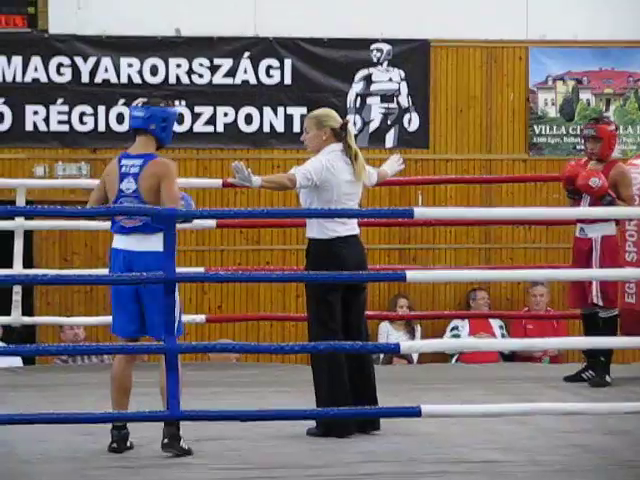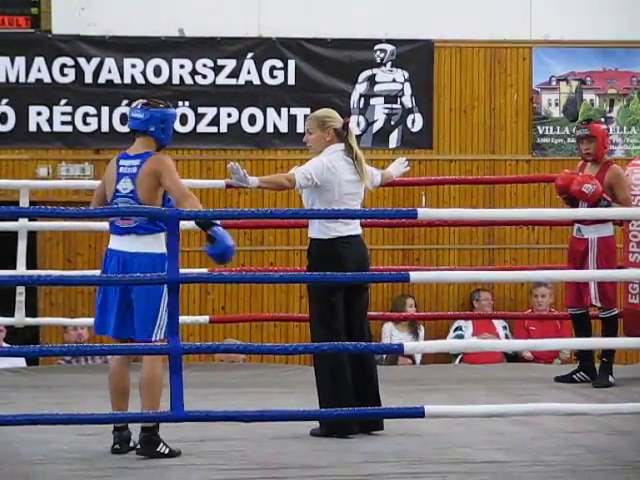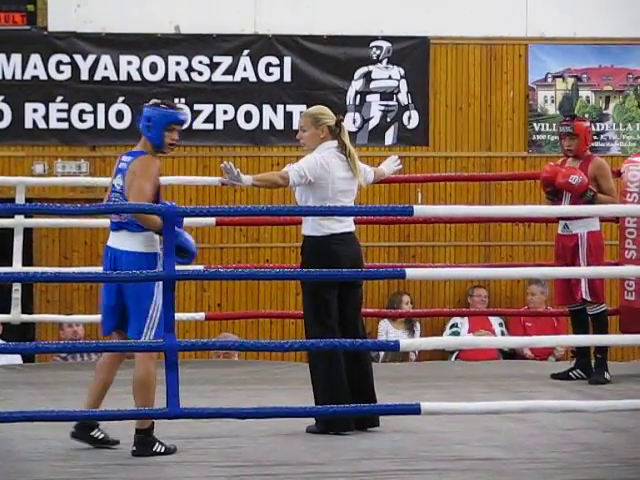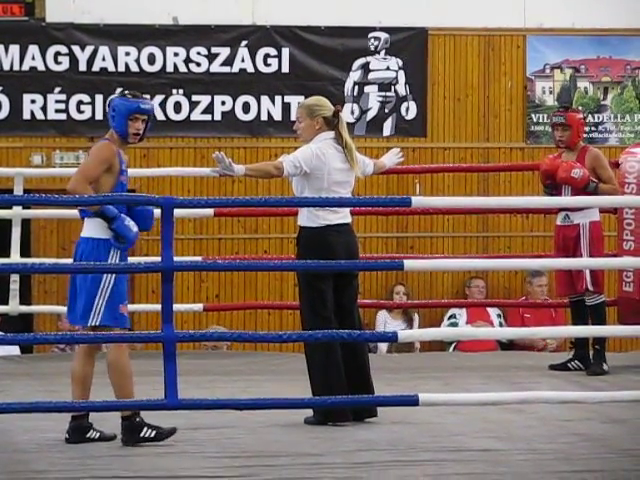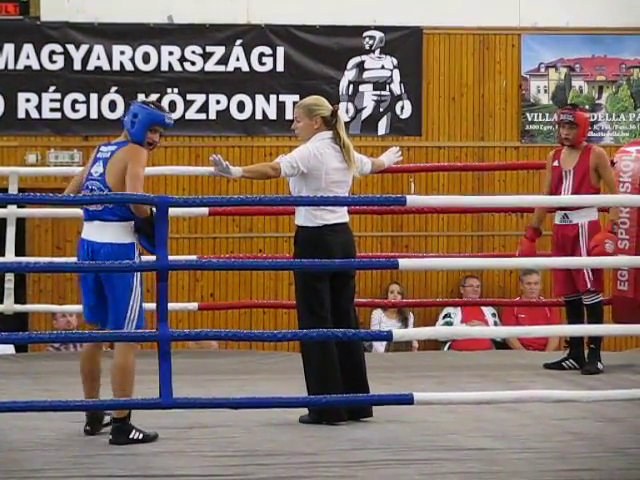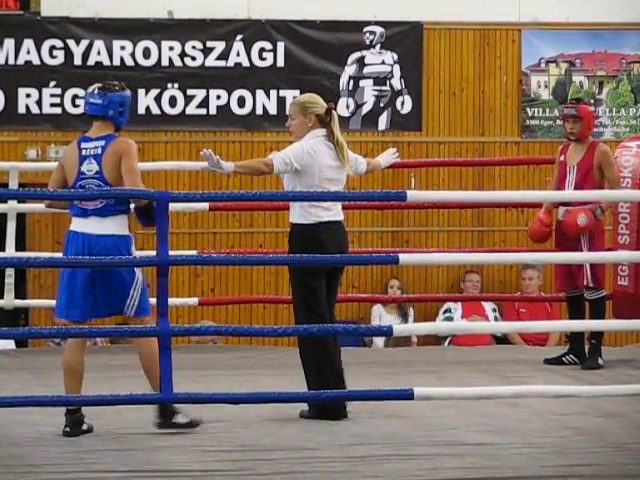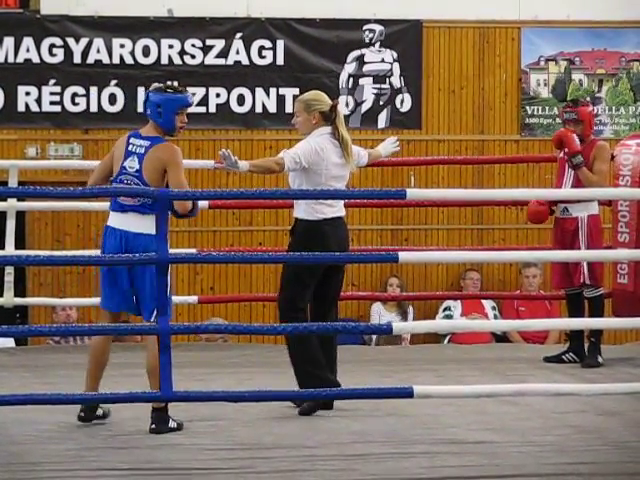
dt=0.7s
person 1, frame 1
left shoulder: (114, 166)
right shoulder: (163, 166)
left elbow: (92, 209)
right elbow: (176, 212)
right wrist: (179, 207)
left hip: (122, 256)
right hip: (155, 258)
left knee: (126, 347)
left ankle: (119, 432)
right ankle: (171, 431)
person 1, frame 2
left shoulder: (115, 164)
right shoulder: (159, 162)
left elbow: (94, 209)
right elbow: (182, 197)
right wrist: (212, 228)
left hip: (117, 256)
right hip: (150, 260)
right knee: (154, 350)
left ankle: (120, 433)
right ankle: (149, 436)
person 1, frame 3
left shoulder: (124, 160)
right shoulder: (149, 163)
right elbow: (139, 209)
right wrist: (172, 233)
left hip: (115, 253)
right hip: (141, 258)
left knee: (118, 345)
right knee: (147, 349)
left ankle: (86, 423)
right ankle: (144, 437)
person 1, frame 4
left shoulder: (115, 154)
right shoulder: (106, 148)
right elbow: (75, 186)
left wrist: (127, 209)
right wrist: (112, 214)
left hip: (94, 244)
right hip: (104, 247)
left knee: (89, 339)
right knee: (115, 334)
left ankle: (79, 424)
right ankle: (131, 423)
person 1, frame 5
left shoulder: (99, 152)
right shoulder: (135, 153)
left elbow: (69, 196)
right elbow: (135, 197)
right wrist: (150, 224)
left hip: (88, 245)
right hip: (119, 248)
left knee: (97, 331)
right knee: (126, 337)
left ankle: (94, 415)
right ankle: (121, 425)
person 1, frame 6
left shoulder: (71, 150)
right shoulder: (123, 146)
left elbow: (51, 199)
right elbow: (136, 192)
right wrist: (150, 208)
left hip: (78, 240)
right hip: (114, 242)
left knee: (75, 330)
right knee: (142, 323)
left ankle: (73, 416)
right ankle: (165, 409)
person 1, frame 7
left shoulder: (123, 142)
right shoulder: (169, 152)
left elbow: (93, 184)
right elbow: (183, 206)
right wrist: (187, 202)
left hip: (114, 234)
right hip: (147, 240)
left knee: (111, 318)
right knee: (156, 327)
left ankle: (89, 401)
right ankle: (160, 414)
person 2, frame 1
left shoulder: (322, 163)
right shoulder: (355, 164)
left elbow: (290, 180)
right elbow: (377, 175)
left wrist: (255, 181)
right wrist: (391, 167)
left hip: (326, 253)
right hip: (353, 251)
left knee: (326, 335)
right knee: (355, 331)
left ankle: (335, 421)
right ankle: (364, 415)
person 2, frame 2
left shoulder: (323, 164)
right shoulder: (356, 164)
left elbow: (288, 181)
right elbow: (381, 176)
left wrist: (252, 181)
right wrist: (396, 169)
left hip: (328, 253)
right hip: (356, 251)
left knee: (329, 336)
right knee: (358, 332)
left ankle: (338, 421)
right ankle: (367, 415)
person 2, frame 3
left shoulder: (317, 161)
right shoulder: (349, 161)
left elbow: (283, 178)
right elbow: (374, 174)
left wrist: (245, 180)
right wrist: (388, 168)
left hip: (322, 249)
right hip: (350, 248)
left knee: (323, 332)
right knee: (352, 327)
left ankle: (334, 417)
right ankle: (362, 412)
person 2, frame 4
left shoulder: (312, 152)
right shoulder: (347, 152)
left elbow: (276, 168)
right elbow: (373, 166)
left wrist: (239, 169)
right wrist: (389, 160)
left hip: (317, 240)
right hip: (345, 239)
left knee: (320, 323)
right knee: (348, 319)
left ankle: (332, 408)
right ankle: (360, 403)
person 2, frame 5
left shoulder: (310, 152)
right shoulder: (344, 151)
left elbow: (273, 169)
right elbow: (371, 165)
left wrist: (235, 172)
right wrist: (388, 159)
left hip: (314, 240)
right hip: (342, 238)
left knee: (316, 322)
right knee: (344, 319)
left ankle: (327, 408)
right ankle: (355, 403)
person 2, frame 6
left shoulder: (304, 149)
right shoulder: (339, 150)
left elbow: (266, 165)
right elbow: (368, 165)
left wrist: (227, 166)
right wrist: (385, 159)
left hip: (310, 237)
right hip: (336, 236)
left knee: (312, 319)
right knee: (324, 314)
left ankle: (327, 403)
right ankle: (332, 392)
person 2, frame 7
left shoulder: (312, 145)
right shoulder: (342, 145)
left elbow: (278, 164)
right elbow: (368, 155)
left wrist: (242, 166)
right wrist: (385, 149)
left hip: (311, 233)
right hip: (337, 232)
left knee: (292, 308)
right knee: (325, 312)
left ankle: (318, 386)
right ankle: (321, 390)
person 3, frame 1
left shoulder: (618, 170)
right shoulder: (583, 165)
left wrist: (606, 196)
right wrist: (571, 190)
left hip: (603, 238)
right hip: (581, 237)
left knee: (605, 301)
right knee: (585, 303)
left ankle: (604, 366)
right ankle: (592, 363)
person 3, frame 2
left shoulder: (613, 171)
right shoulder: (581, 167)
left elbow: (628, 210)
left wrist: (601, 200)
right wrist: (568, 196)
left hip: (600, 240)
right hip: (579, 238)
left knee: (605, 302)
right knee: (576, 304)
left ankle: (606, 367)
right ankle: (586, 366)
person 3, frame 3
left shoulder: (597, 164)
right shoulder: (561, 165)
left elbow: (614, 202)
left wrist: (586, 192)
right wrist: (550, 192)
left hip: (587, 234)
right hip: (564, 234)
left knee: (593, 297)
right knee: (572, 301)
left ankle: (601, 364)
right ankle: (582, 363)
person 3, frame 4
left shoulder: (592, 155)
right shoulder: (556, 159)
left elbow: (615, 190)
left wrist: (587, 184)
right wrist: (547, 184)
left hip: (587, 225)
right hip: (563, 226)
left knee: (591, 289)
right knee: (573, 291)
left ankle: (599, 355)
right ankle: (580, 354)
person 3, frame 5
left shoulder: (595, 154)
right shoulder: (554, 156)
left elbow: (614, 192)
right elbow: (546, 194)
left wrist: (610, 229)
right wrist: (532, 231)
left hip: (585, 225)
right hip: (560, 226)
left knee: (590, 289)
right knee: (568, 291)
left ankle: (594, 354)
right ankle: (575, 353)
person 3, frame 6
left shoulder: (600, 151)
right shoulder: (562, 151)
left elbow: (615, 190)
left wrist: (594, 211)
right wrist: (544, 211)
left hip: (588, 224)
right hip: (564, 222)
left knee: (592, 284)
right knee: (570, 286)
left ankle: (595, 349)
right ankle: (576, 348)
person 3, frame 7
left shoulder: (600, 148)
right shoulder: (563, 148)
left elbow: (597, 186)
left wrist: (576, 156)
left hip: (586, 218)
right hip: (563, 219)
left knee: (591, 281)
right knee: (569, 284)
left ankle: (594, 347)
right ankle: (575, 346)
